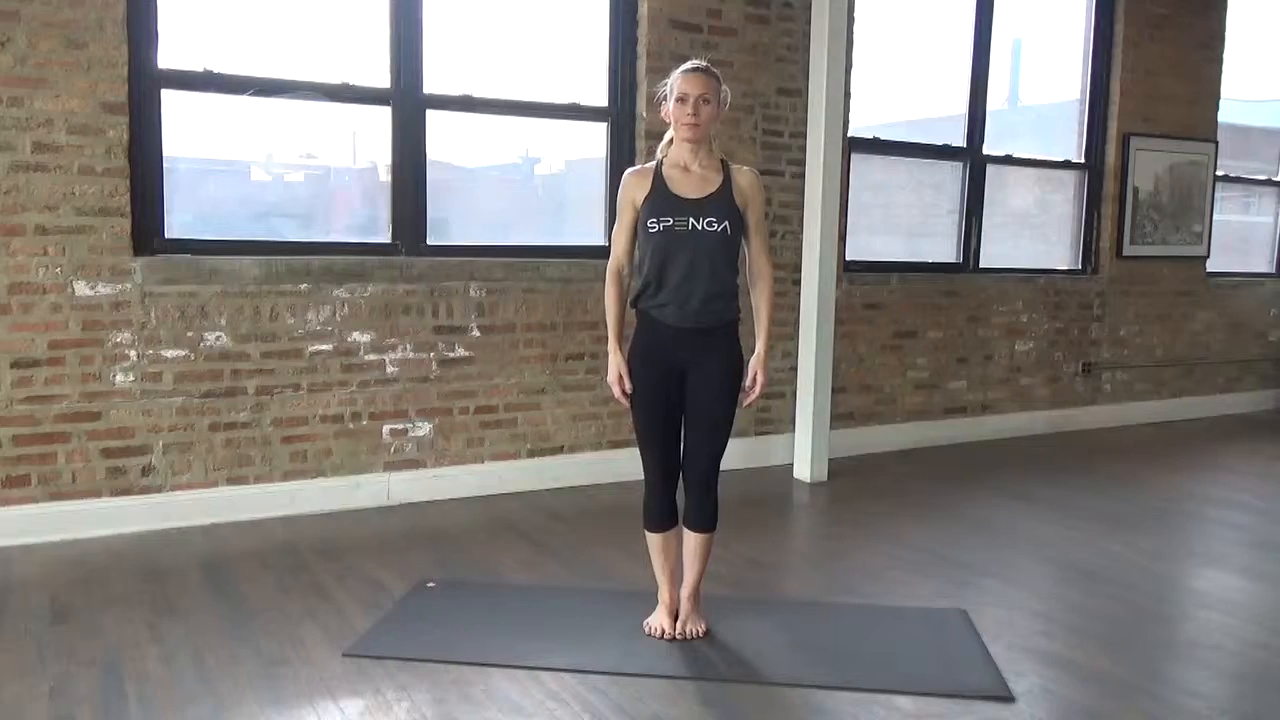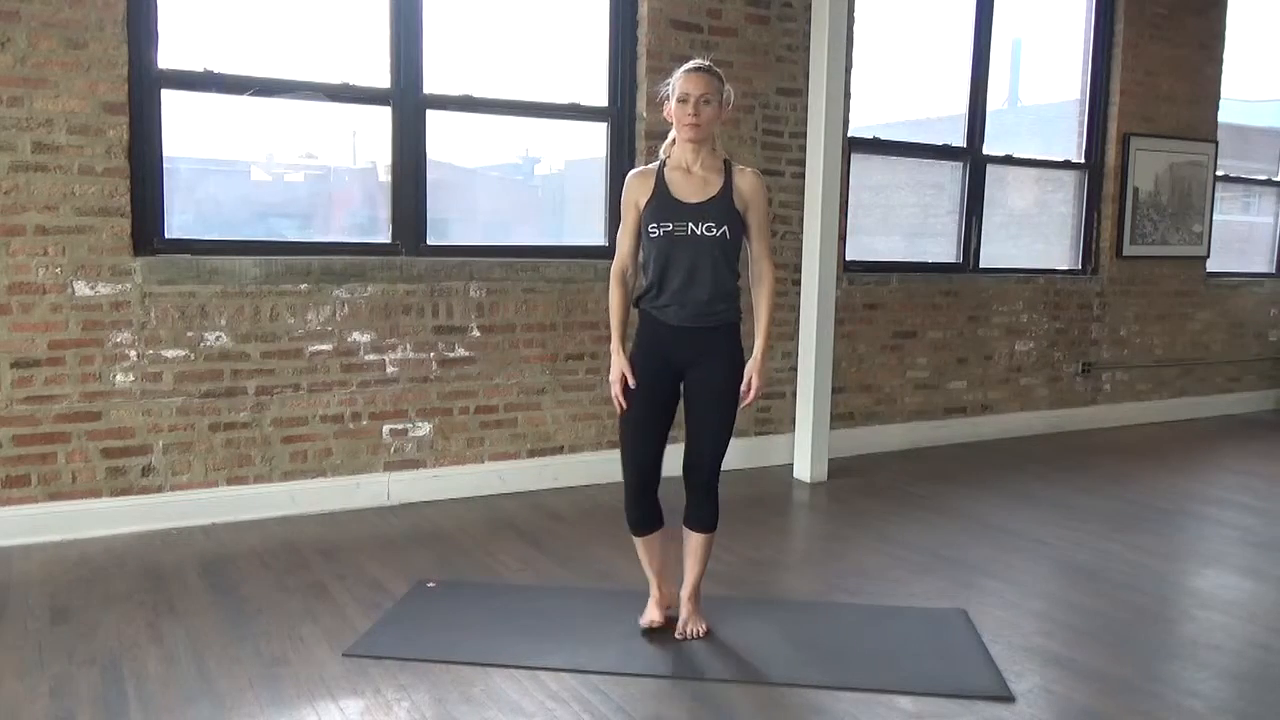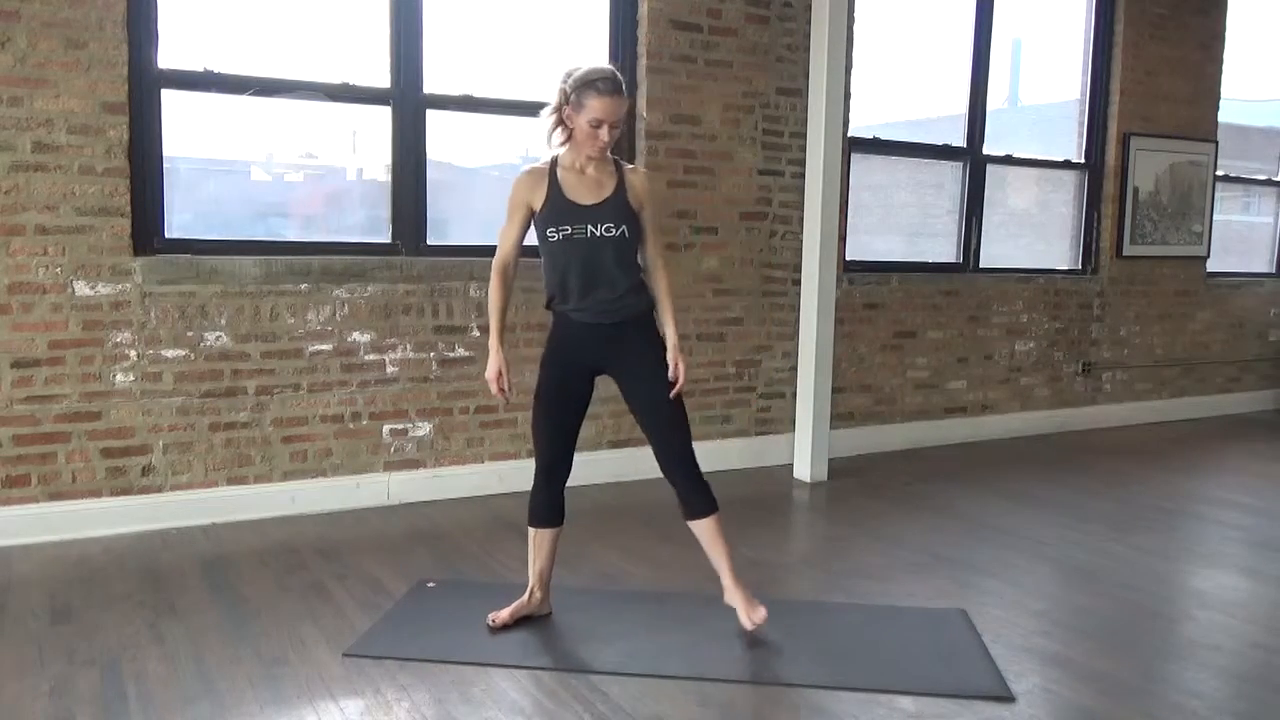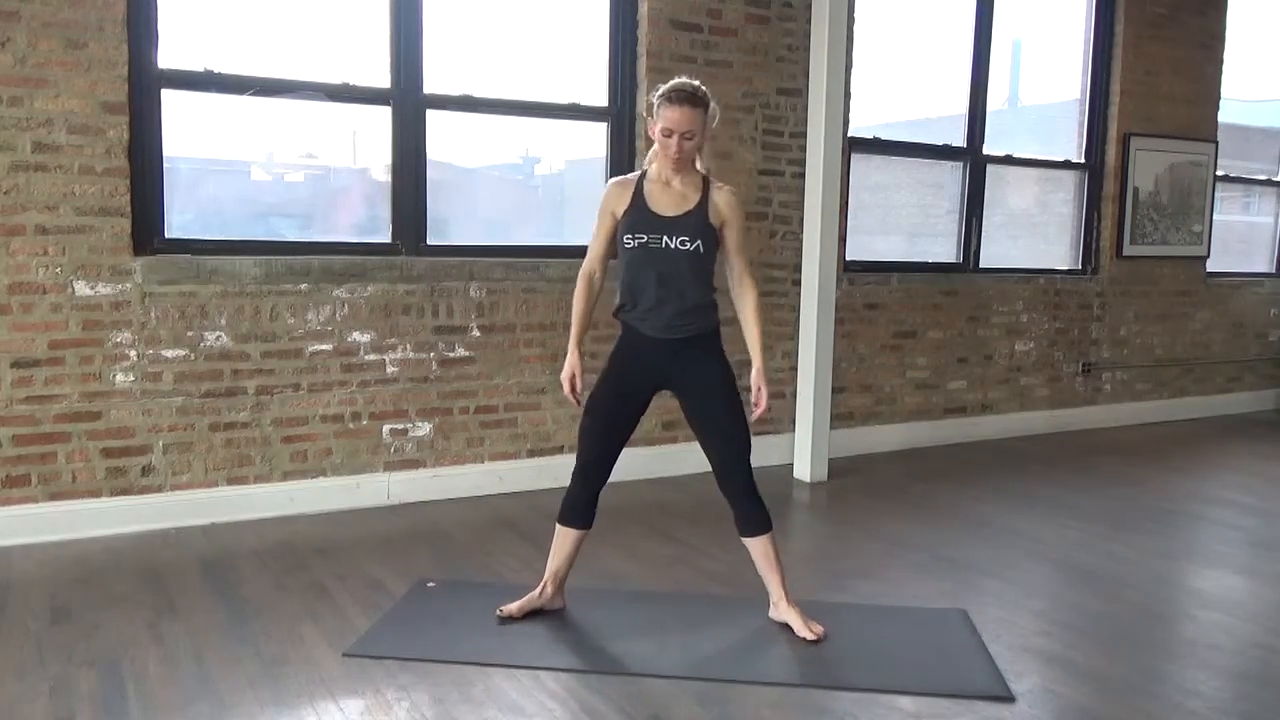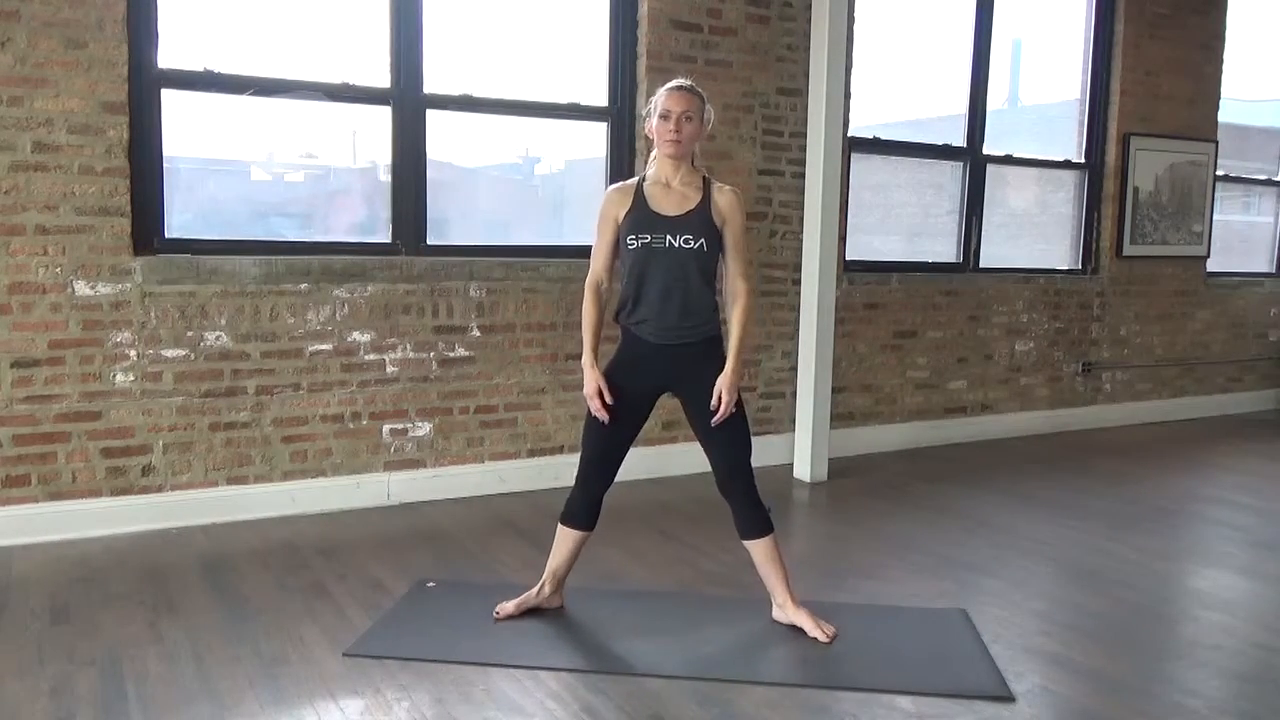
dt=1s
person 1, frame 1
left shoulder: (742, 183)
right shoulder: (638, 182)
left elbow: (760, 268)
right elbow: (618, 269)
left wrist: (762, 347)
right wrist: (614, 348)
left hip: (716, 346)
right hip: (655, 344)
left knee: (701, 475)
right knee: (659, 475)
left ankle: (691, 599)
right ankle: (665, 599)
person 1, frame 2
left shoulder: (745, 184)
right shoulder: (642, 182)
left elbow: (763, 271)
right elbow: (623, 270)
left wrist: (759, 351)
right wrist: (617, 348)
left hip: (716, 344)
right hip: (655, 340)
left knee: (702, 475)
right knee: (639, 473)
left ankle: (690, 598)
right ankle: (658, 593)
person 1, frame 3
left shoulder: (635, 182)
right shoulder: (534, 183)
left elbow: (653, 262)
right elbow: (503, 266)
left wrist: (672, 339)
right wrist: (495, 346)
left hip: (634, 336)
right hip: (570, 339)
left knee: (680, 462)
right knee: (550, 468)
left ankle: (732, 586)
right ankle: (535, 594)
person 1, frame 4
left shoulder: (721, 201)
right shoulder: (620, 193)
left elbow: (741, 284)
right elbow: (592, 272)
left wrist: (758, 364)
right wrist: (573, 348)
left hip: (699, 353)
right hip: (635, 350)
left knee: (736, 477)
right knee: (588, 470)
left ankle: (782, 601)
right ankle: (550, 589)
person 1, frame 5
left shoulder: (723, 201)
right shoulder: (620, 198)
left elbow: (738, 288)
right elbow: (596, 284)
left wrist: (732, 367)
right wrist: (589, 362)
left hip: (701, 357)
right hip: (636, 355)
left knee: (737, 482)
right knee: (591, 476)
left ankle: (785, 602)
right ankle: (548, 588)
